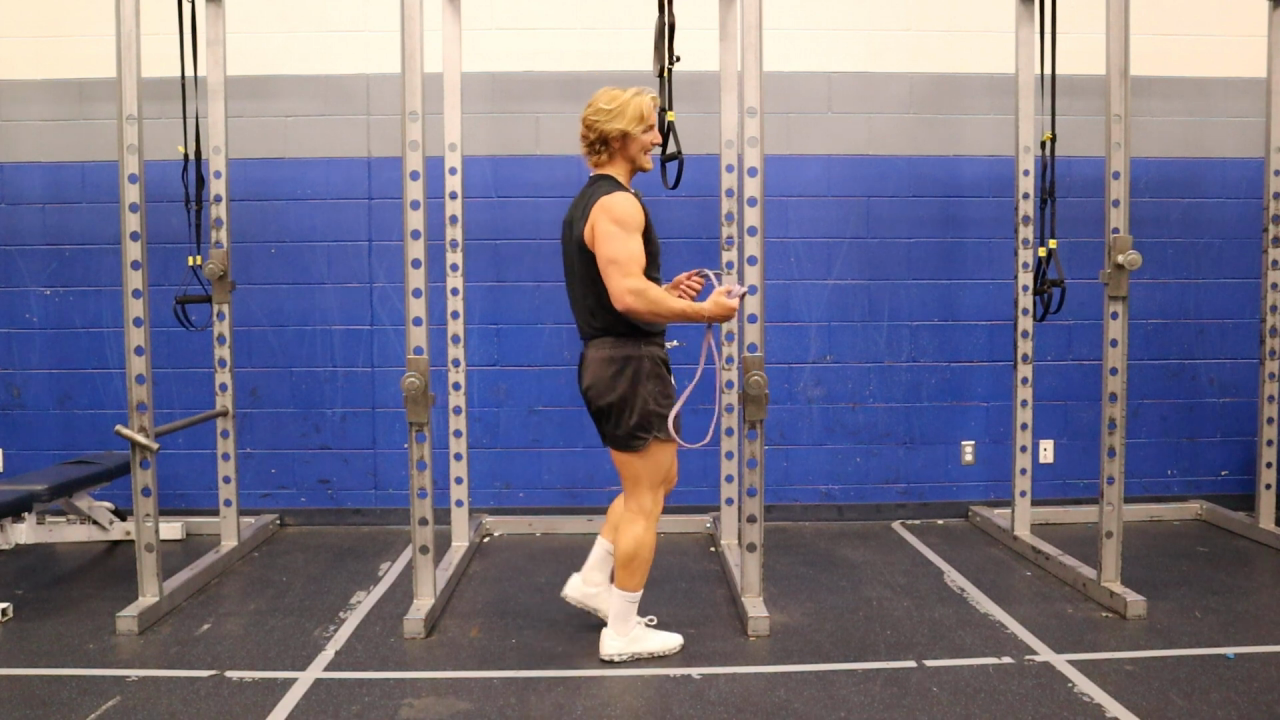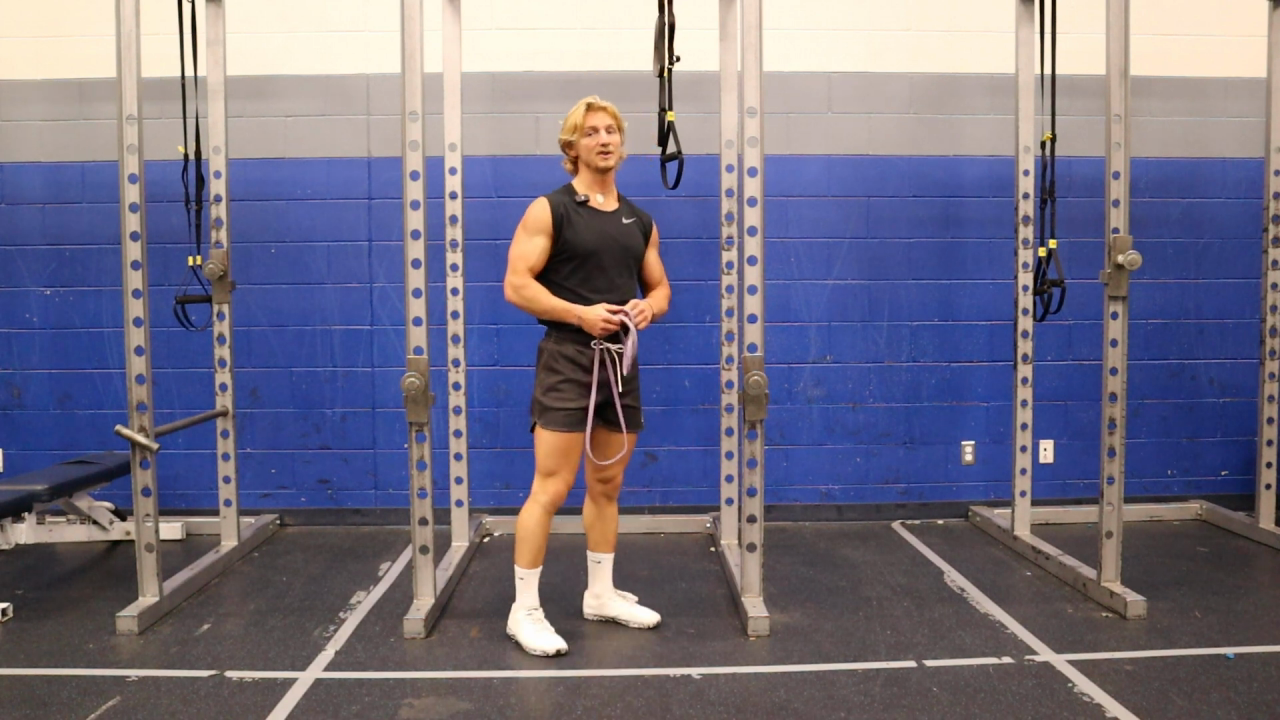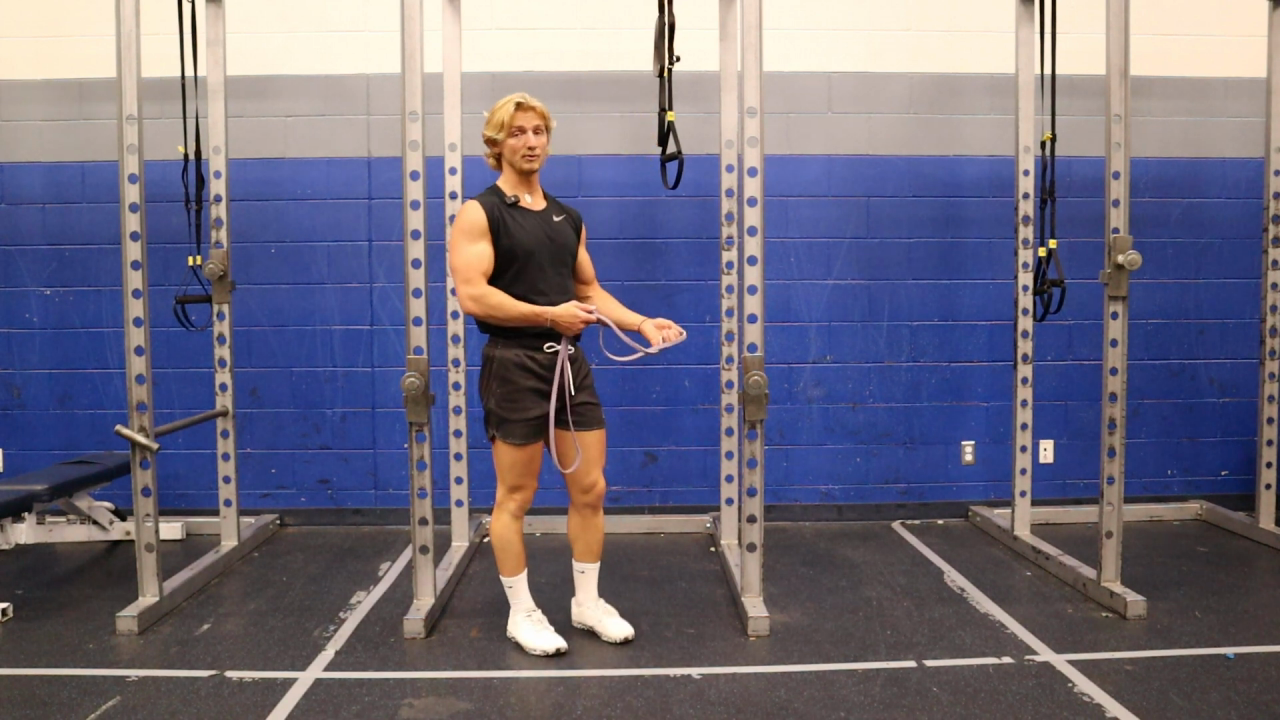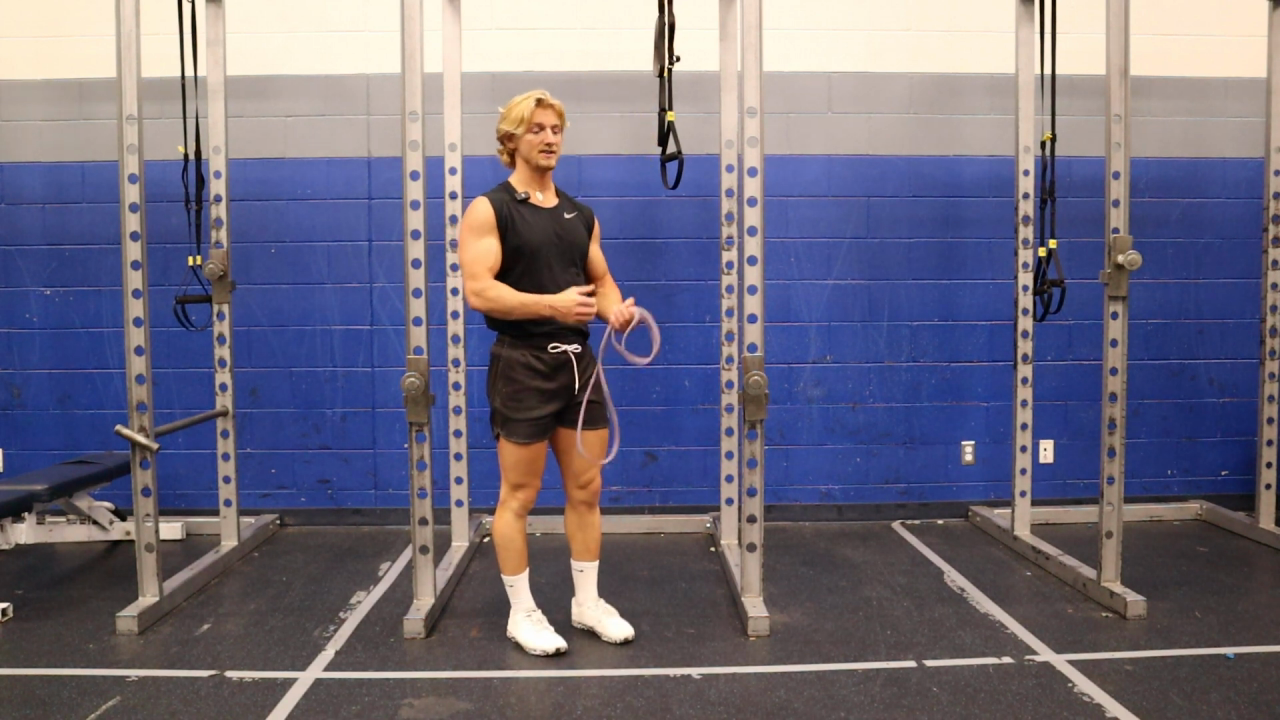
dt=1s
person 1, frame 1
left shoulder: (591, 202)
right shoulder: (617, 204)
right elbow: (628, 296)
left wrist: (668, 291)
right wrist: (704, 312)
left hip: (605, 360)
right hip: (629, 364)
left knee: (650, 481)
right knee: (646, 499)
left ankle: (591, 580)
right ankle: (622, 632)
person 1, frame 2
left shoulder: (640, 221)
right shoulder: (549, 210)
left elbow: (659, 287)
right elbow: (517, 285)
left wrist: (648, 308)
right wrist: (580, 313)
left hip: (620, 361)
right hip: (567, 358)
left knee: (607, 486)
right knee: (550, 489)
left ankle: (601, 593)
right ankle: (525, 609)
person 1, frame 3
left shoulder: (568, 218)
right shoulder: (479, 213)
left elbow: (588, 288)
right elbow: (472, 296)
left wrist: (641, 322)
right wrist: (549, 315)
left hip: (571, 363)
right hip: (515, 365)
left knee: (590, 489)
right knee: (515, 497)
left ankle: (588, 602)
right ankle: (522, 613)
person 1, frame 4
left shoulder: (580, 214)
right shoulder: (489, 209)
left elbow: (601, 280)
right elbow: (479, 290)
left wrist: (615, 308)
right wrist: (551, 304)
left hip: (580, 362)
right hip: (523, 365)
left knee: (586, 489)
right knee: (519, 496)
left ankle: (588, 602)
right ankle: (522, 612)
